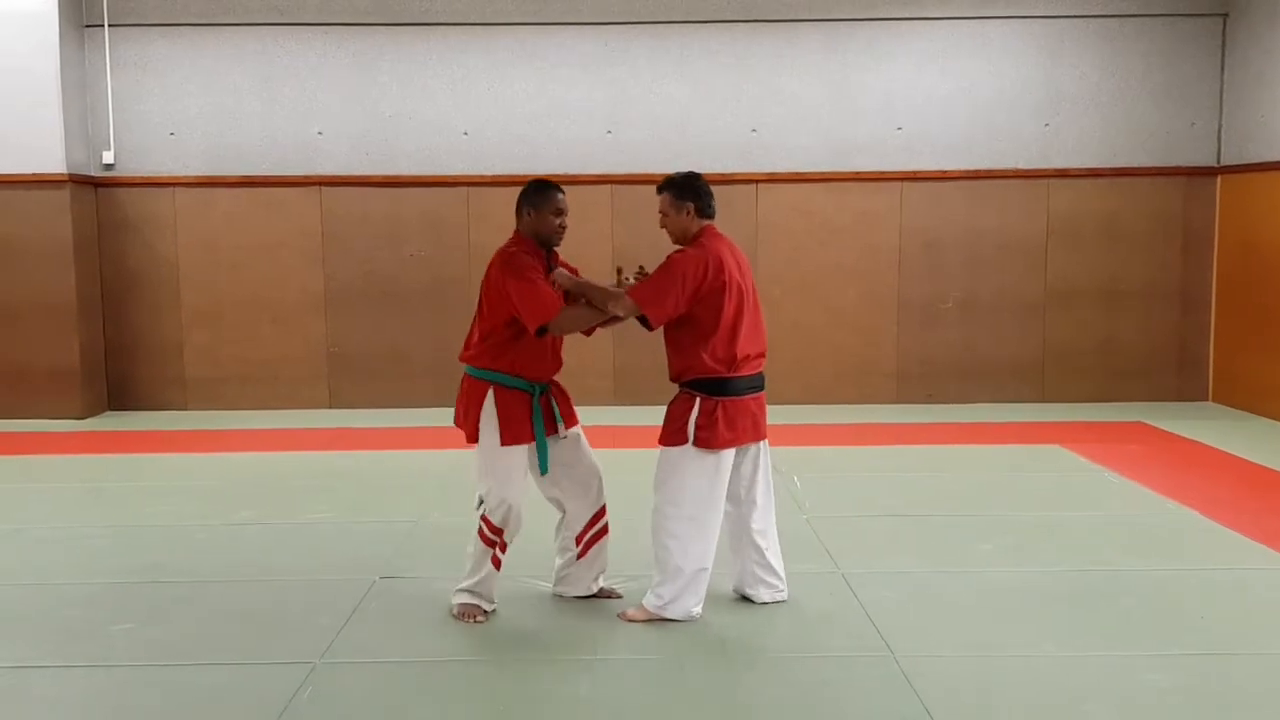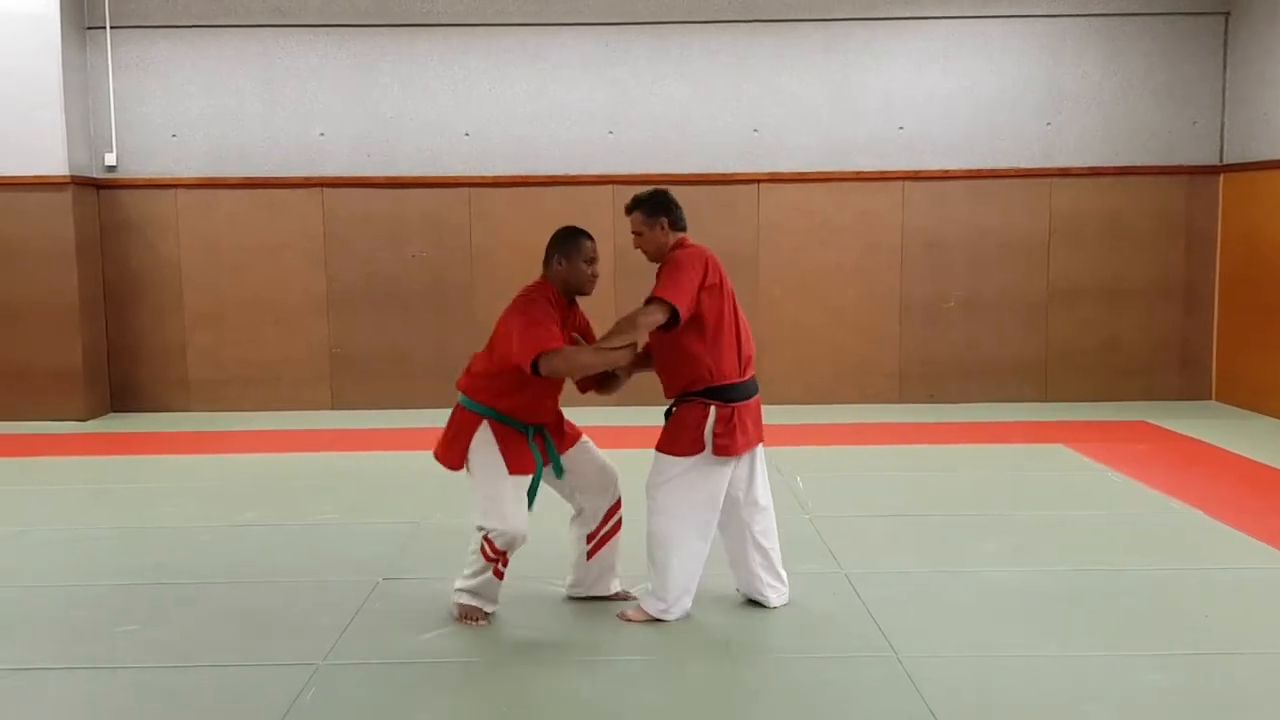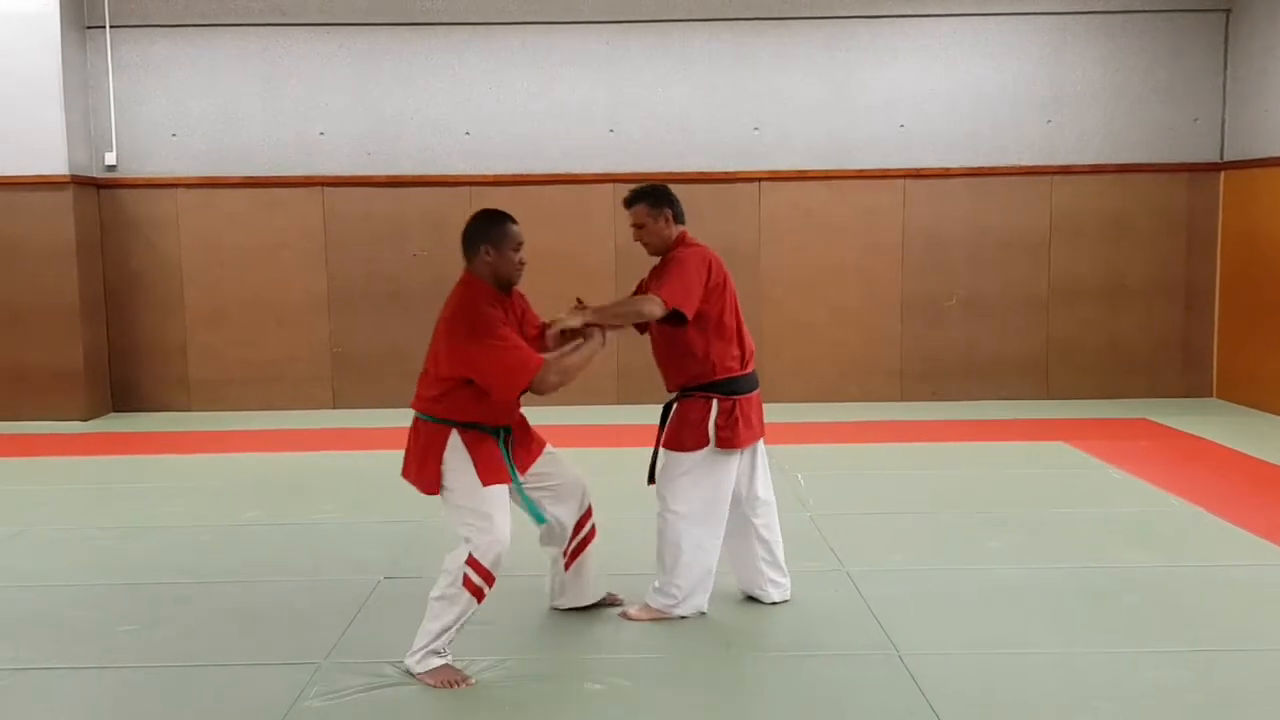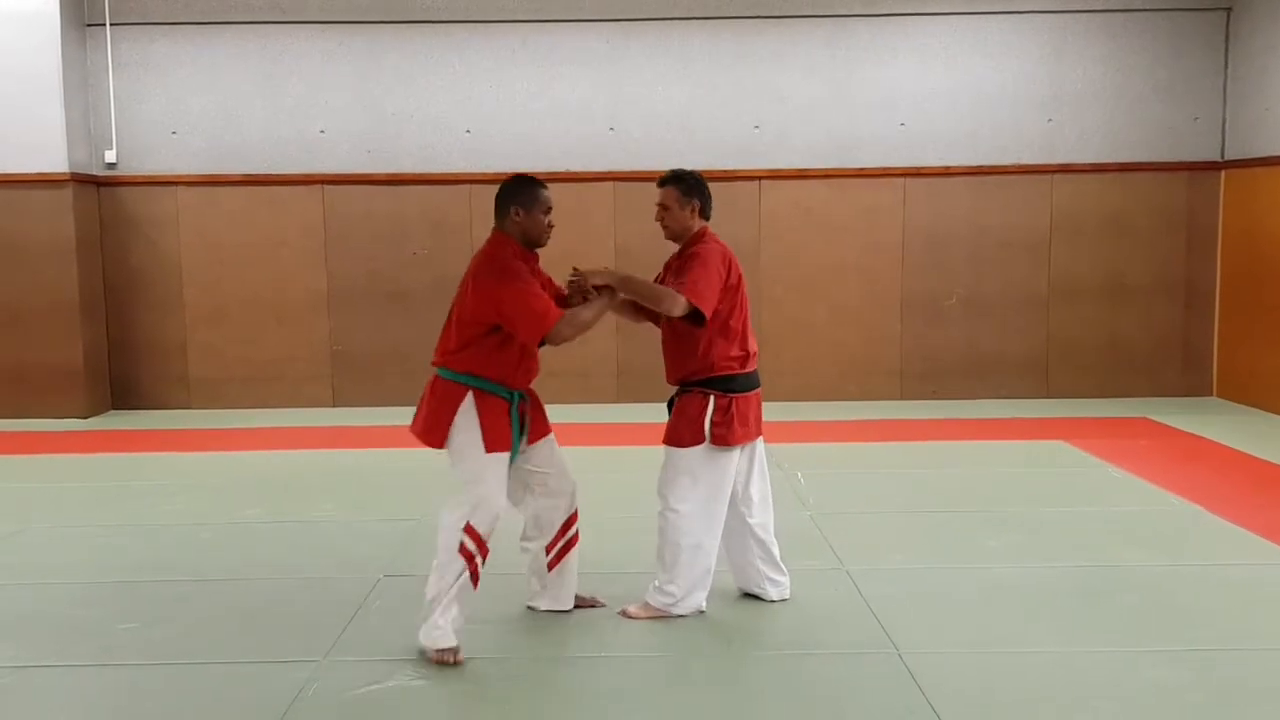
dt=0.4s
person 1, frame 1
left shoulder: (554, 265)
right shoulder: (514, 263)
left elbow: (588, 313)
right elbow: (559, 322)
left hip: (540, 394)
right hip: (499, 396)
left knee: (583, 484)
right knee: (504, 501)
left ankle: (579, 581)
right ankle: (474, 594)
person 1, frame 2
left shoulder: (573, 315)
right shoulder: (533, 308)
left elbow: (594, 382)
right elbow: (553, 364)
left wrist: (621, 367)
right wrist: (619, 355)
left hip: (540, 426)
right hip: (490, 426)
left knee: (601, 484)
right knee: (509, 526)
left ankle: (593, 584)
right ankle: (471, 594)
person 1, frame 3
left shoulder: (504, 298)
right shoulder: (472, 316)
left elbow: (538, 340)
right elbow: (543, 380)
left wrist: (575, 334)
right wrist: (590, 346)
left hip: (498, 429)
right hip: (455, 440)
left knee: (568, 490)
right knee: (488, 540)
left ankle: (576, 592)
right ankle: (427, 655)
person 1, frame 4
left shoulder: (519, 262)
right shoulder: (500, 267)
left elbow: (560, 308)
right elbow: (558, 331)
left wrist: (586, 294)
right wrist: (604, 300)
left hip: (510, 400)
right hip: (472, 403)
left knee: (555, 488)
right knee: (478, 509)
left ankle: (554, 594)
right ankle: (438, 631)
person 2, frame 1
left shoulder: (694, 259)
right shoulder: (728, 253)
left elbow: (624, 307)
left wrist: (575, 283)
right wrist: (653, 285)
left hip: (709, 402)
right hip: (746, 395)
left knee: (683, 503)
right knee: (749, 497)
left ankle: (670, 600)
right ankle: (764, 583)
person 2, frame 2
left shoulder: (687, 262)
right shoulder: (689, 265)
left elbow: (652, 316)
right elbow: (661, 345)
left wrist: (597, 348)
right wrist: (620, 372)
left hip: (710, 409)
right hip: (733, 402)
left knee: (671, 501)
right knee: (746, 503)
left ankle: (665, 602)
right ankle: (767, 586)
person 2, frame 3
left shoulder: (691, 259)
right shoulder: (670, 265)
left elbow: (650, 308)
right elbow: (625, 310)
left wrist: (582, 318)
right wrist: (588, 315)
left hip: (715, 402)
right hip: (731, 397)
left knee: (685, 500)
right knee: (748, 497)
left ankle: (674, 598)
right ankle: (770, 583)
person 2, frame 4
left shoulder: (708, 255)
right shoulder: (686, 256)
left elbow: (675, 304)
right elbow: (651, 312)
left wrist: (615, 279)
right wrist: (604, 292)
left hip: (713, 399)
right hip: (730, 395)
left knee: (686, 498)
right knee: (743, 497)
left ankle: (673, 597)
right ankle: (767, 582)
